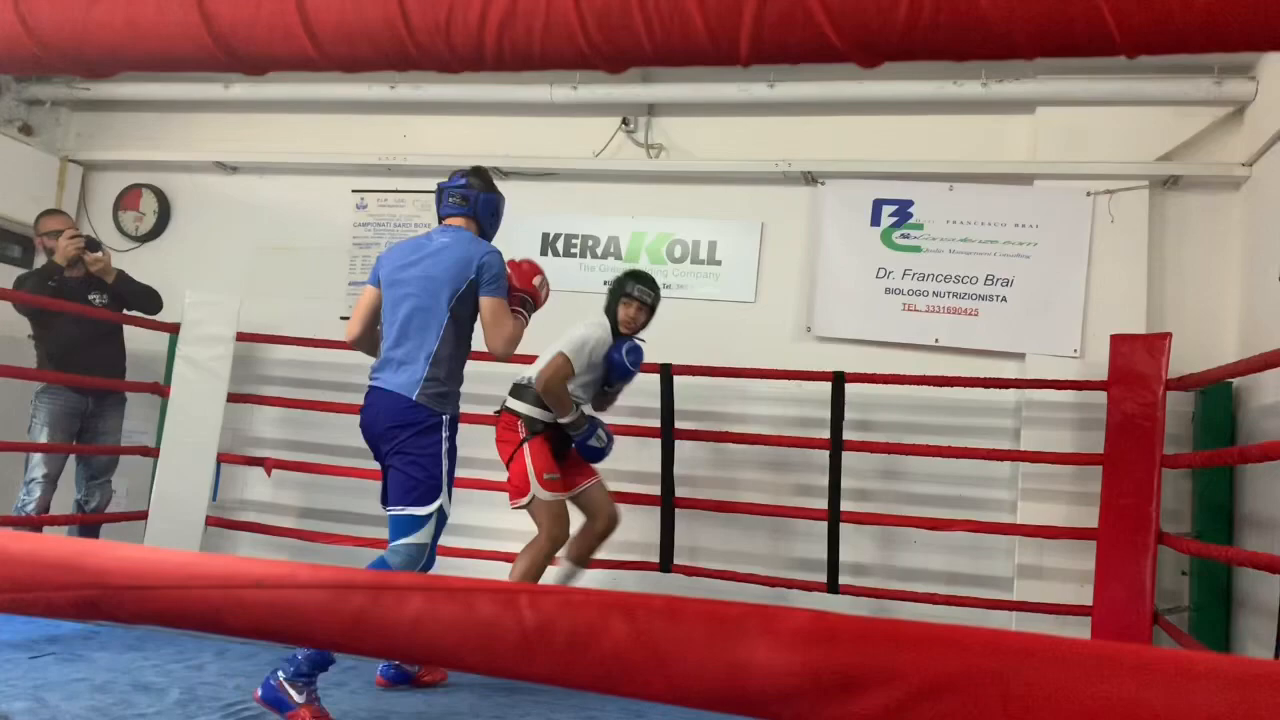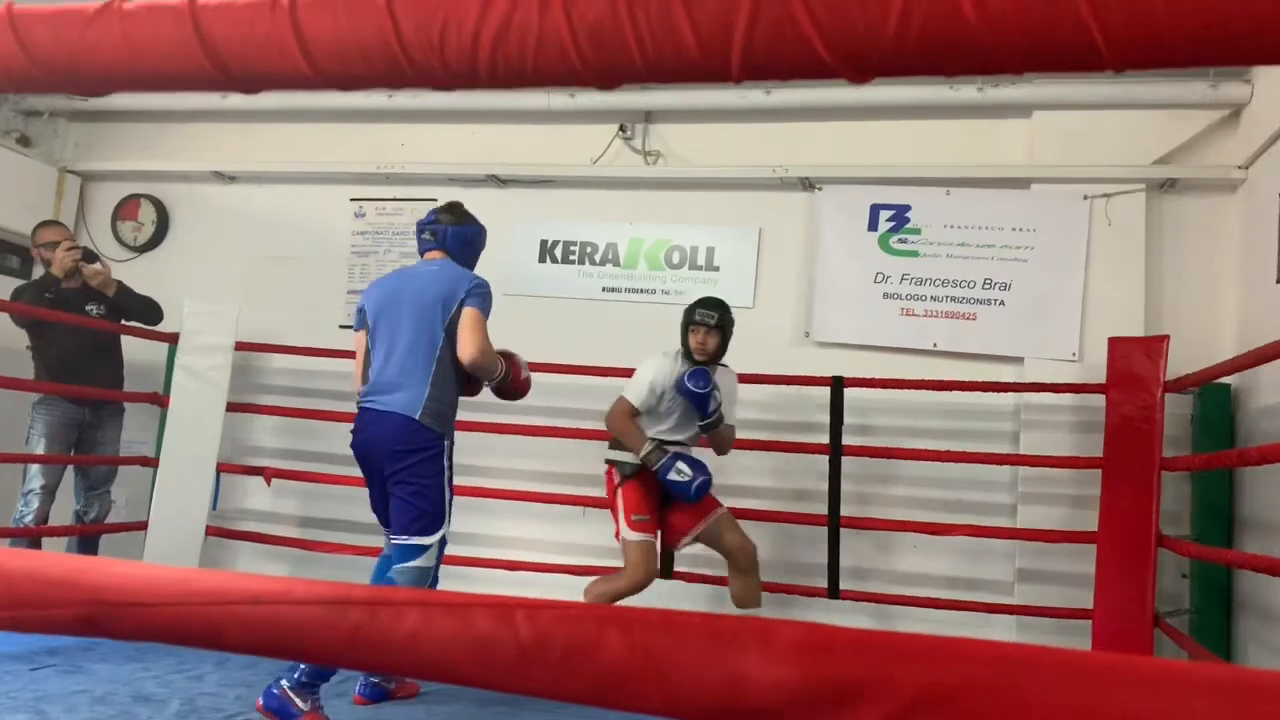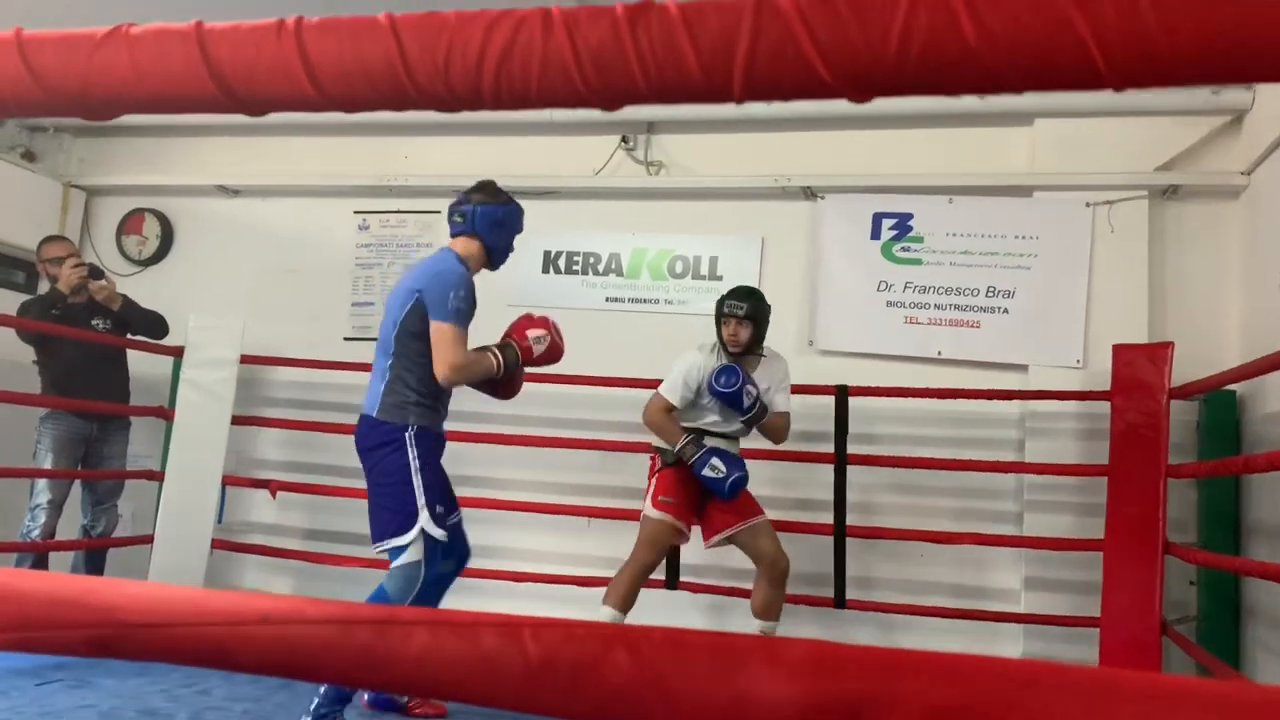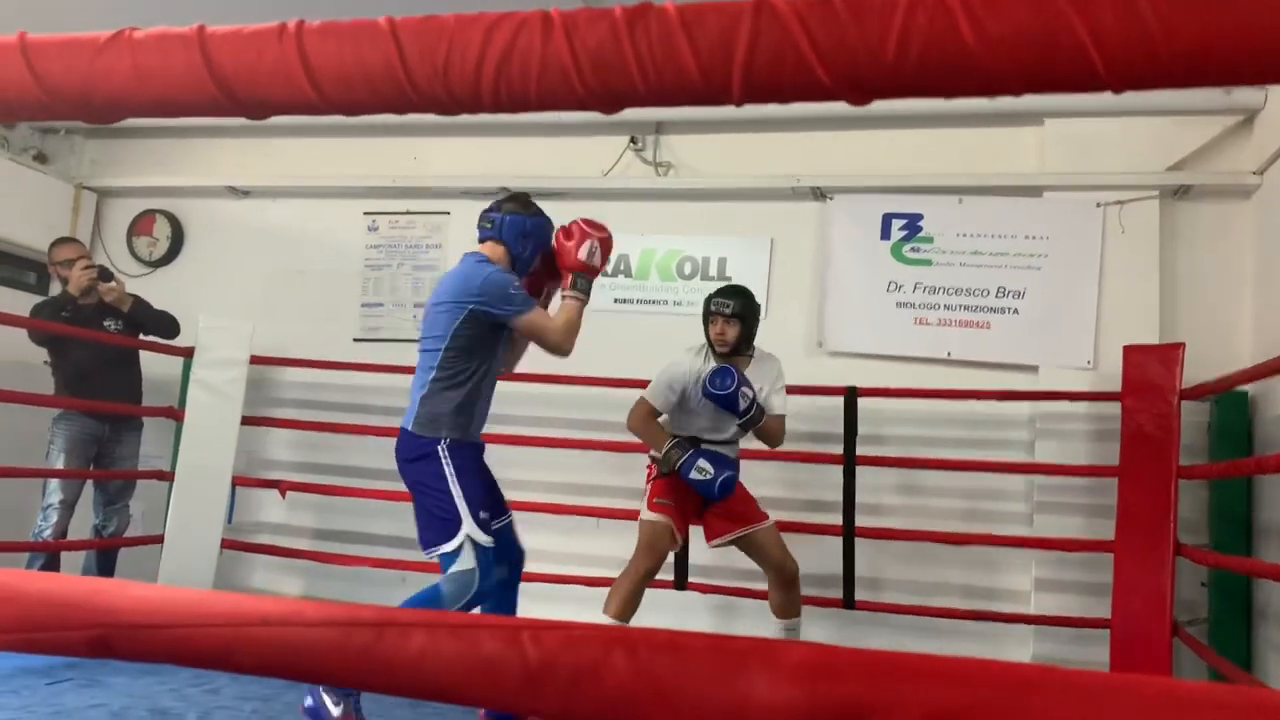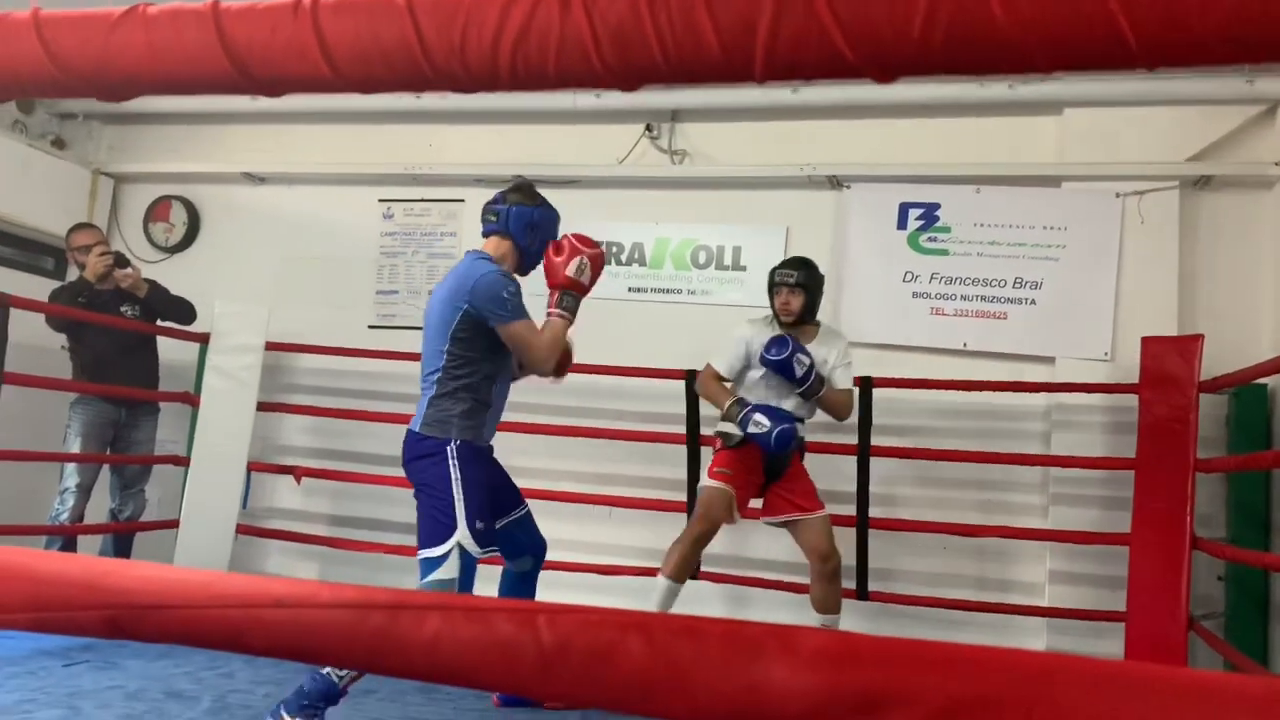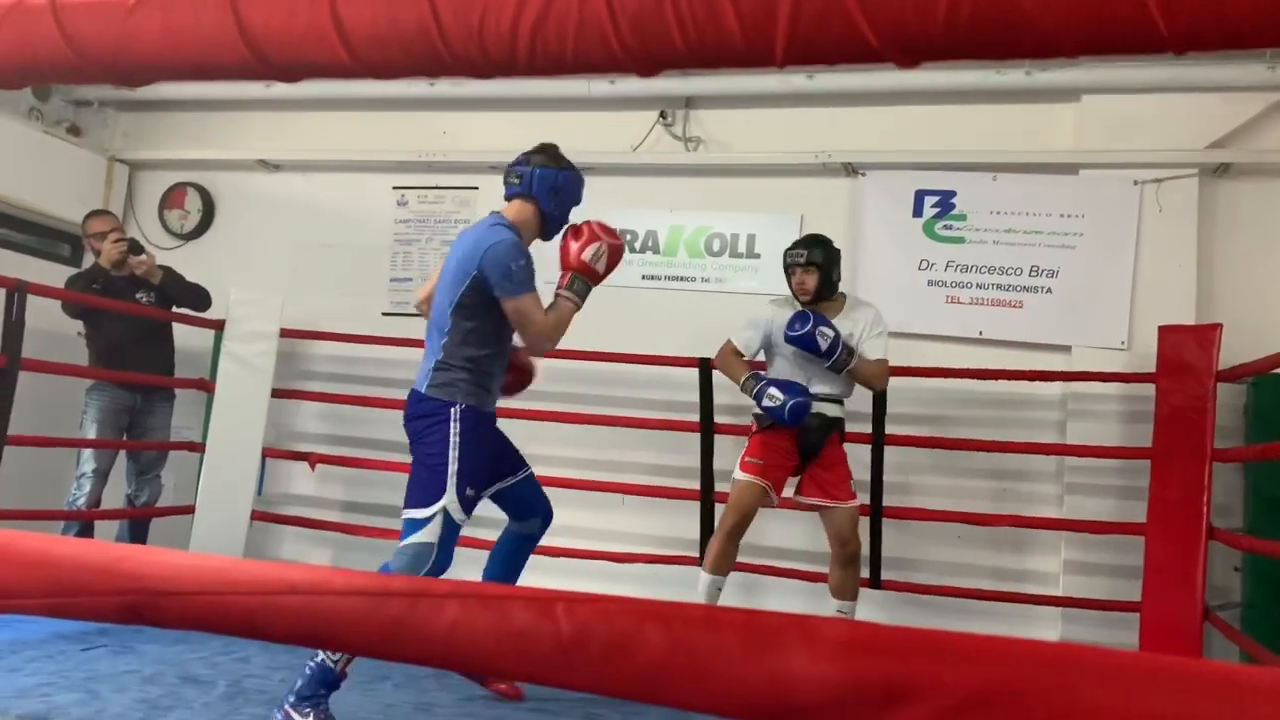
dt=0.3s
person 1, frame 1
left shoulder: (394, 253)
right shoulder: (485, 259)
left elbow: (356, 334)
right elbow: (499, 345)
right wrist: (524, 307)
left hip: (379, 402)
right hip: (422, 412)
left knee: (417, 533)
right knee: (407, 552)
left ankle: (398, 659)
person 1, frame 2
left shoulder: (378, 289)
right shoulder: (469, 285)
left elbow: (362, 376)
right elbow: (471, 354)
right wrist: (503, 371)
left hip: (370, 427)
right hip: (421, 433)
left knee: (403, 546)
right knee: (411, 575)
left ankle: (378, 674)
person 1, frame 3
left shoulder: (434, 270)
right shoulder: (452, 277)
right elbow: (450, 370)
left wrist: (487, 363)
right wrist: (509, 356)
left hip: (404, 433)
right hip: (398, 434)
left knee: (451, 554)
right knee: (414, 574)
person 1, frame 4
left shoulder: (471, 277)
right shoulder: (491, 279)
left elbow: (500, 357)
right elbow: (559, 342)
left wrist: (534, 304)
right wrist: (579, 279)
left hip: (451, 444)
right hip: (437, 445)
left knee: (506, 558)
right knee: (466, 581)
person 1, frame 5
left shoulder: (474, 272)
right shoulder: (490, 282)
right elbow: (539, 356)
left wrist: (522, 363)
right wrist: (567, 288)
left hip: (464, 448)
right hip: (445, 449)
left knee: (528, 550)
right knee: (444, 591)
person 1, frame 6
left shoulder: (485, 235)
right shoulder: (505, 247)
left elbow: (427, 300)
right elbow: (540, 339)
right wrist: (579, 281)
left hip: (467, 414)
right hip: (450, 414)
left knee: (533, 512)
right knee: (423, 558)
person 2, frame 1
left shoulder: (622, 345)
right shoulder: (594, 333)
left elbow: (599, 403)
right elbow: (548, 378)
left wrist: (615, 381)
right wrist: (578, 424)
left hip: (557, 430)
right hip: (527, 425)
left knee: (605, 516)
right knee: (554, 532)
person 2, frame 2
left shoulder: (725, 379)
right shoulder: (662, 367)
left elbow: (723, 446)
right elbow: (616, 418)
left wrist: (710, 414)
right wrist: (659, 459)
left hip: (673, 473)
right hip: (633, 471)
left knee: (743, 552)
right knee: (640, 573)
person 2, frame 3
left shoulder: (775, 366)
right shoulder: (699, 359)
left elbow: (780, 433)
right elbow: (653, 413)
left wrist: (751, 406)
right wrist: (696, 454)
left hip: (723, 469)
right hip: (678, 461)
left knee: (775, 563)
right knee: (647, 555)
person 2, frame 4
left shoulder: (768, 368)
right shoulder: (689, 363)
left elbow: (775, 437)
right elbow: (638, 418)
left wrist: (748, 409)
right wrist: (682, 458)
left hip: (721, 475)
right hip: (675, 470)
left knee: (784, 567)
right knee: (646, 559)
person 2, frame 5
left shoulder: (835, 344)
right shoulder: (753, 332)
left elbow: (841, 409)
right elbow: (706, 380)
left wrist: (809, 379)
right wrist: (743, 413)
left hip: (785, 453)
right hip: (739, 445)
left knee: (825, 556)
right knee: (699, 528)
person 2, frame 6
left shoulder: (865, 316)
right shoulder: (777, 312)
left elbow: (879, 380)
right elbow: (725, 356)
left wrist: (836, 351)
right wrist: (757, 385)
left hip: (825, 433)
right hip: (776, 426)
left knee: (847, 543)
right knee: (734, 518)
person 3, frame 1
left shoulder: (109, 278)
right shoulder: (34, 282)
left elbow: (153, 304)
right elbow: (25, 305)
left wrist: (111, 276)
right wrist: (59, 262)
left hip: (107, 398)
right hip: (58, 394)
left knee: (95, 494)
right knee: (38, 486)
person 3, frame 2
left shoulder: (108, 289)
right shoulder: (30, 293)
left elbow: (153, 314)
right elbow: (21, 317)
left wrist: (112, 289)
right wrist: (55, 274)
left hip: (105, 409)
right hip: (55, 405)
left knee: (94, 504)
right knee: (36, 498)
person 3, frame 3
left shoulder: (112, 303)
right shoulder: (37, 308)
left elbow: (159, 328)
right elbow: (27, 333)
left wrist: (118, 303)
right wrist: (61, 291)
left hip: (111, 423)
right hip: (62, 420)
left knee: (102, 519)
right knee: (43, 512)
person 3, frame 4
left shoulder: (125, 303)
right shoulder: (50, 309)
left elbow: (170, 328)
right elbow: (38, 335)
left wrist: (127, 304)
right wrist: (72, 292)
left hip: (124, 423)
right hip: (75, 420)
left knee: (113, 518)
right knee: (55, 511)
person 3, frame 5
left shoulder: (143, 288)
right shoulder: (69, 295)
left elbow: (187, 314)
right elbow: (55, 321)
left wrist: (143, 290)
right wrist: (88, 279)
left hip: (141, 409)
right hip: (92, 404)
left knee: (129, 502)
right knee: (72, 494)
person 3, frame 6
left shoulder: (158, 275)
right shoulder: (85, 281)
left elbow: (202, 301)
right elbow: (71, 308)
left wrist: (157, 277)
right wrist: (103, 266)
left hip: (156, 395)
right hip: (108, 391)
left knee: (146, 488)
right knee: (89, 480)
